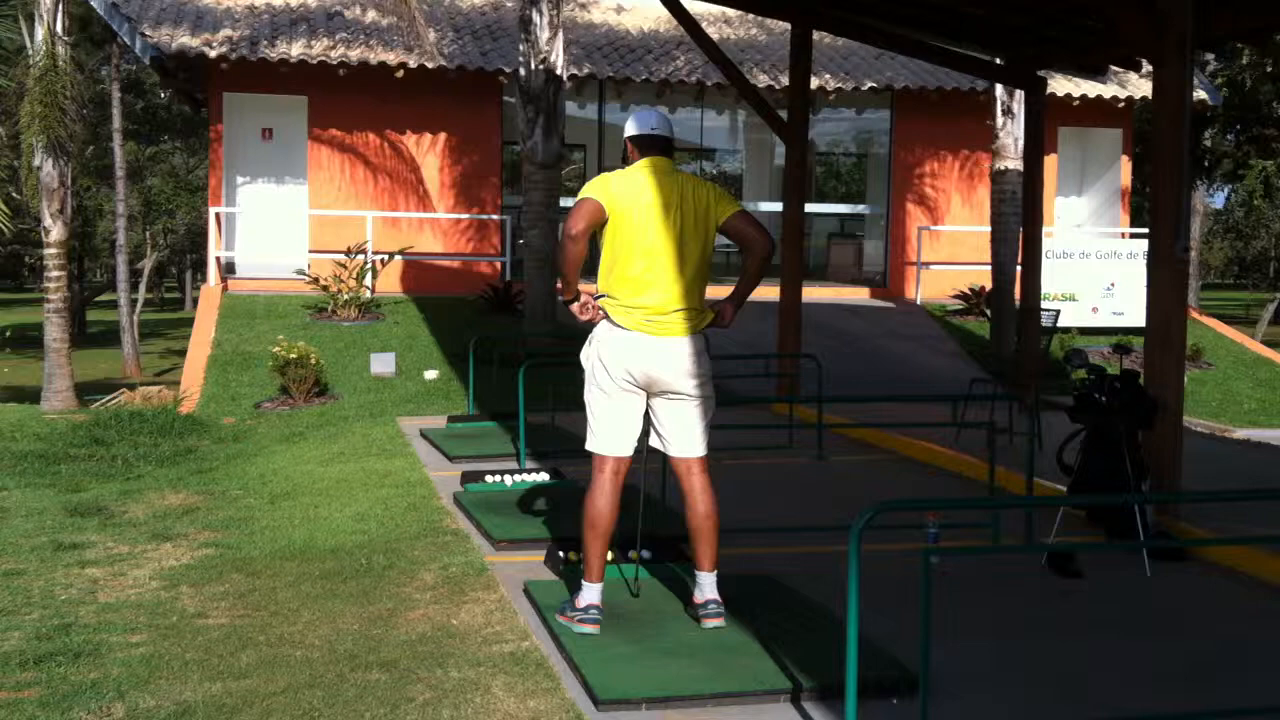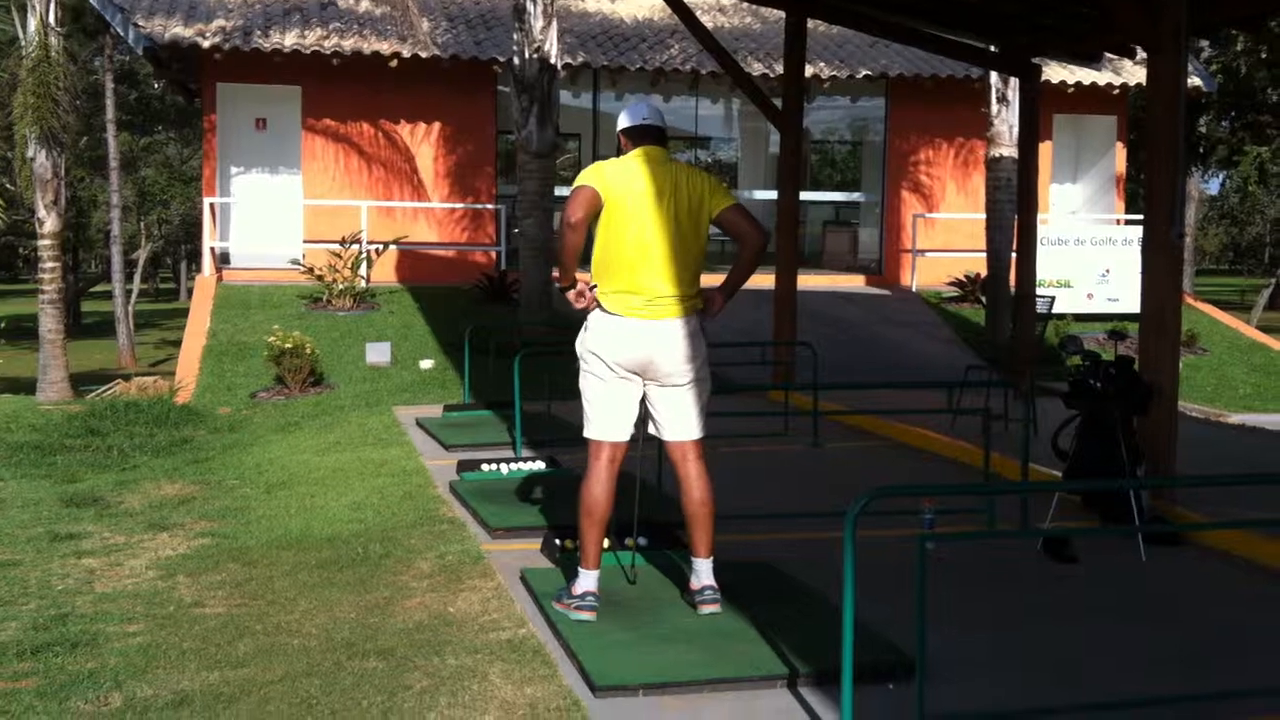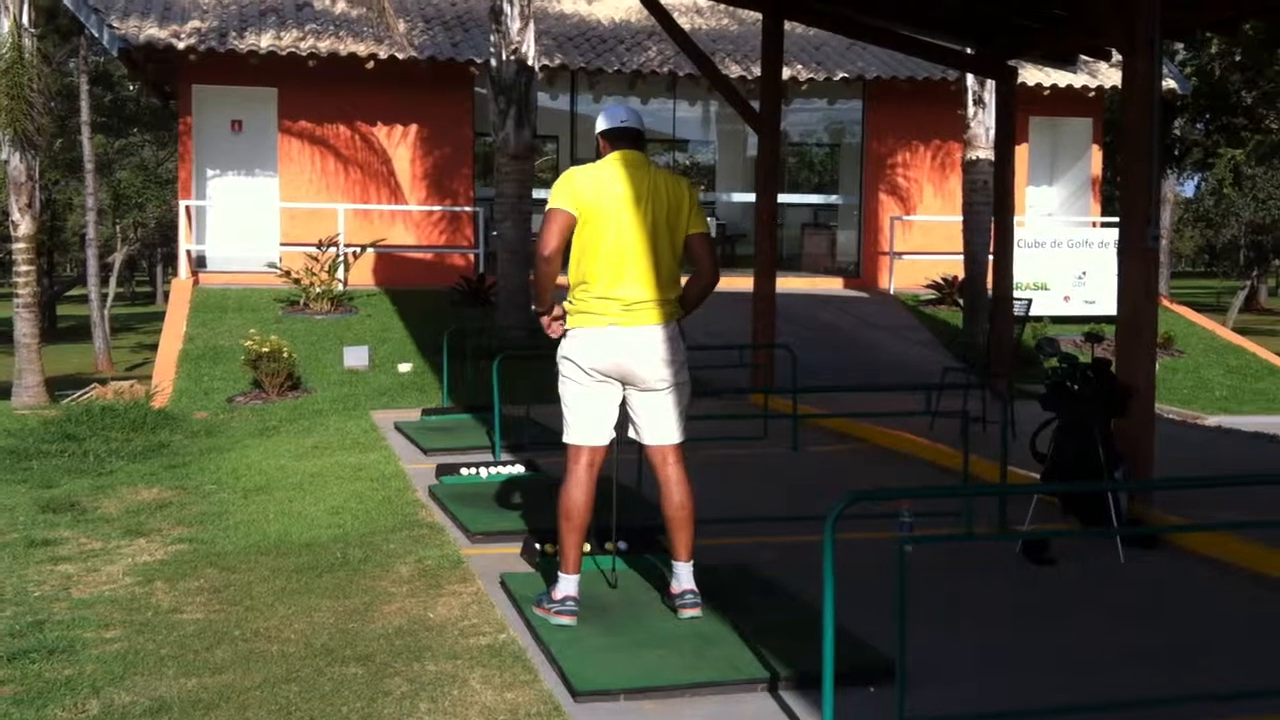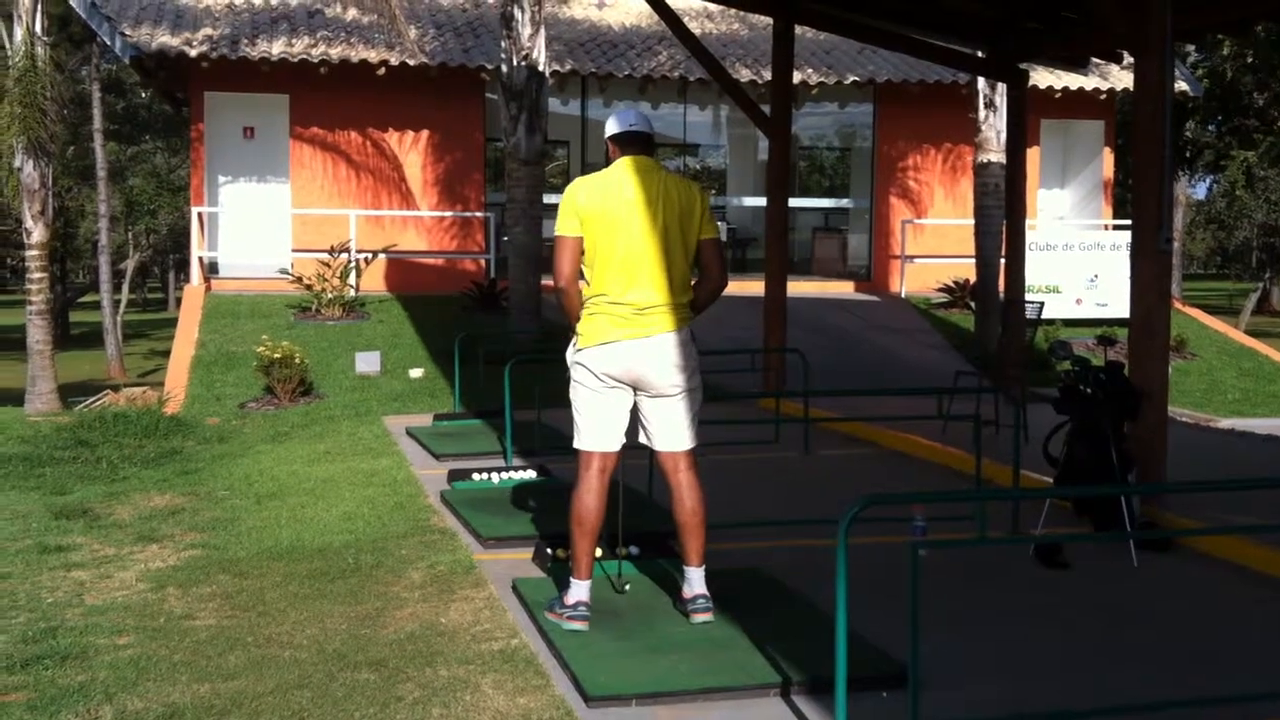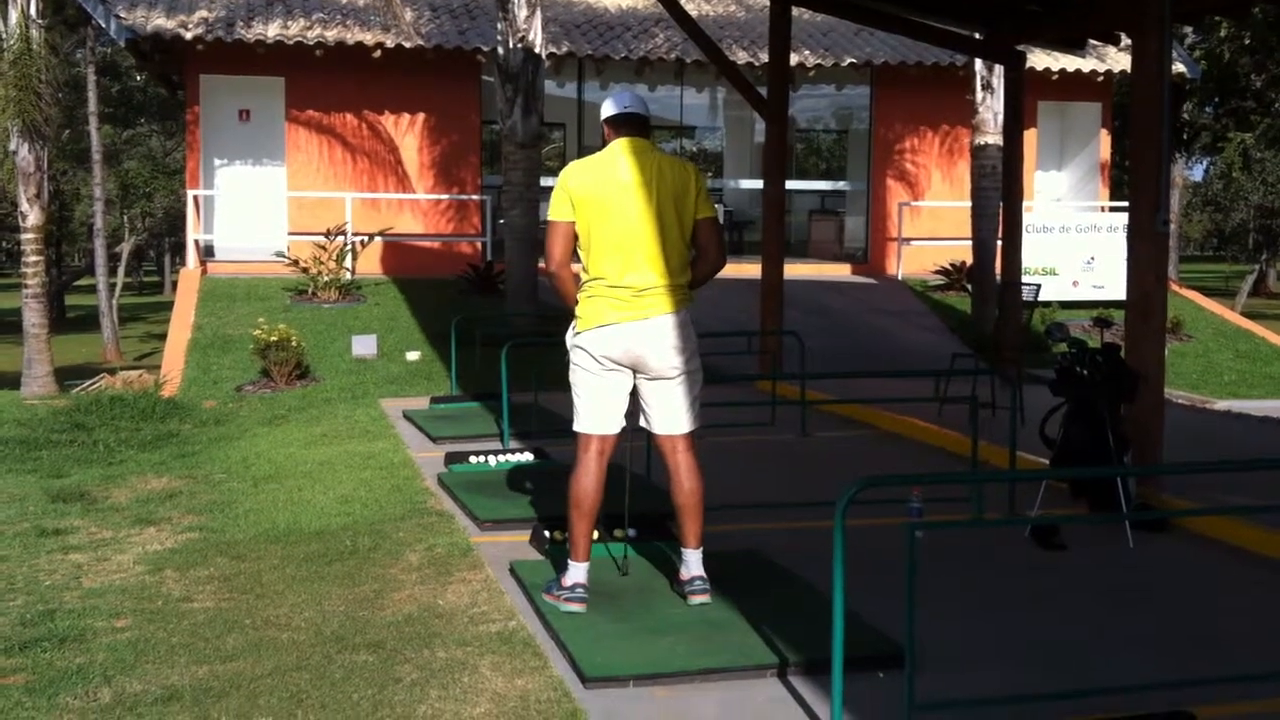
dt=0.5s
person 1, frame 1
left shoulder: (609, 184)
right shoulder: (704, 192)
left elbow: (574, 231)
right elbow: (761, 243)
left wrist: (571, 294)
right wrist: (732, 303)
left hip: (619, 345)
right hip: (682, 347)
left knee: (607, 472)
right knee: (693, 471)
left ankle: (589, 599)
right ankle: (708, 595)
person 1, frame 2
left shoulder: (604, 172)
right shoulder: (699, 181)
left elbow: (574, 218)
right elbow: (754, 236)
left wrist: (569, 283)
right wrist: (723, 294)
left hip: (612, 331)
right hip: (677, 333)
left knee: (604, 458)
right knee: (689, 456)
left ankle: (586, 586)
right ankle: (704, 580)
person 1, frame 3
left shoulder: (576, 179)
right shoulder: (678, 188)
left elbow: (547, 250)
right elbow: (707, 272)
left wrist: (545, 308)
left hip: (589, 338)
right hip: (656, 338)
left knee: (582, 463)
right knee: (669, 460)
left ankle: (565, 590)
right ankle: (684, 584)
person 1, frame 4
left shoulder: (583, 190)
right shoulder: (689, 193)
left elbow: (565, 280)
right elbow: (714, 278)
left wrist: (587, 326)
left hip: (600, 345)
right hip: (668, 343)
left knee: (593, 469)
right knee: (681, 466)
left ankle: (578, 596)
right ankle: (696, 589)
person 1, frame 5
left shoulder: (576, 174)
right shoulder: (684, 173)
left elbow: (556, 263)
right elbow: (712, 255)
left hip: (599, 329)
right hip: (667, 326)
left knee: (592, 452)
right knee: (679, 448)
left ankle: (576, 578)
right ankle: (694, 572)
